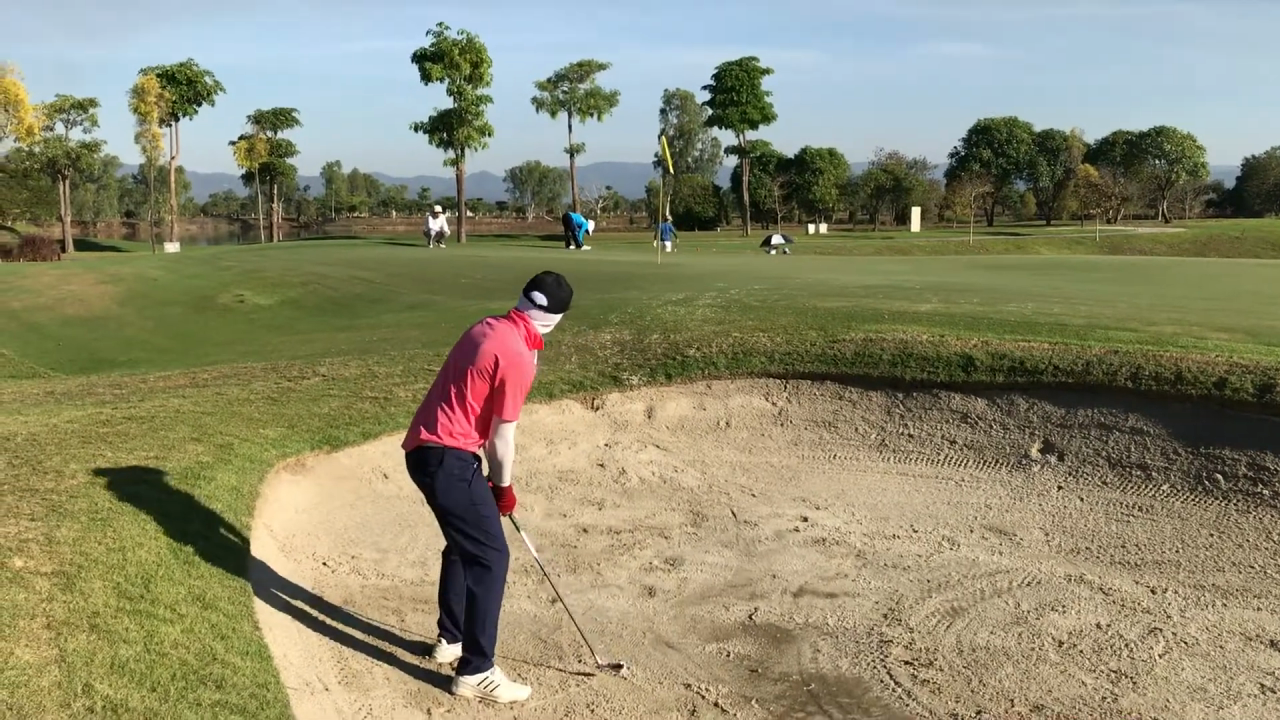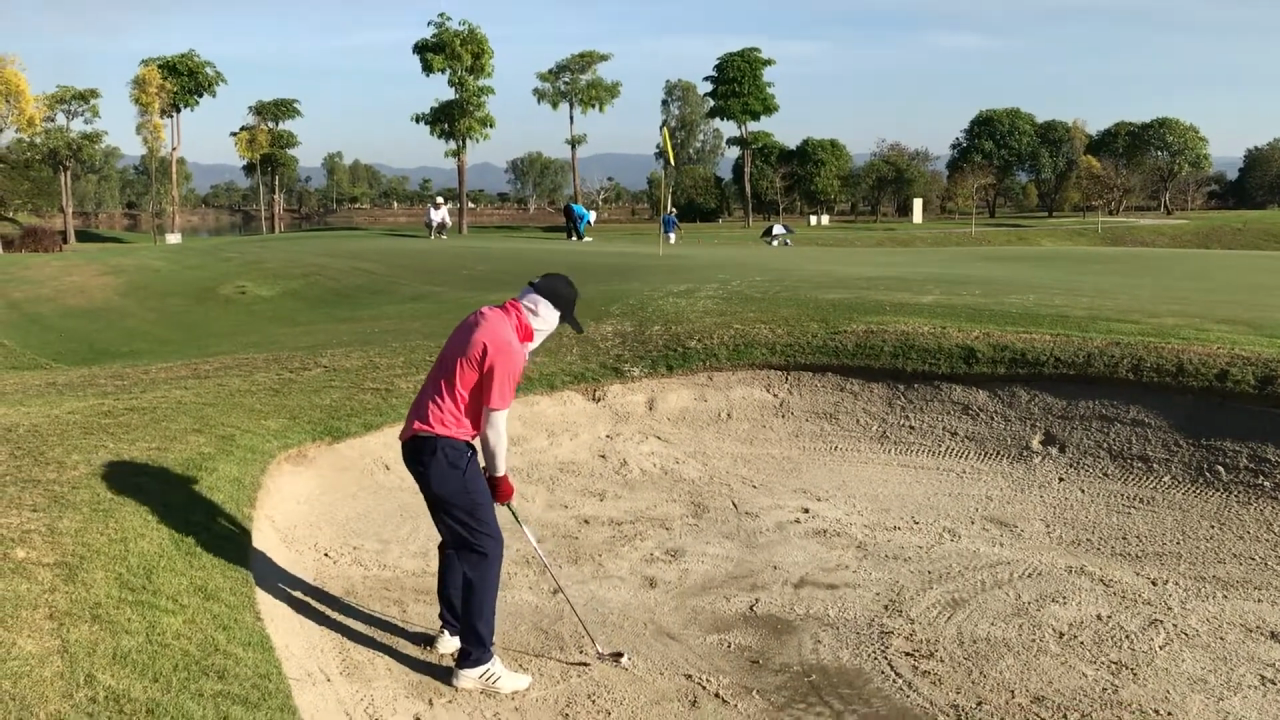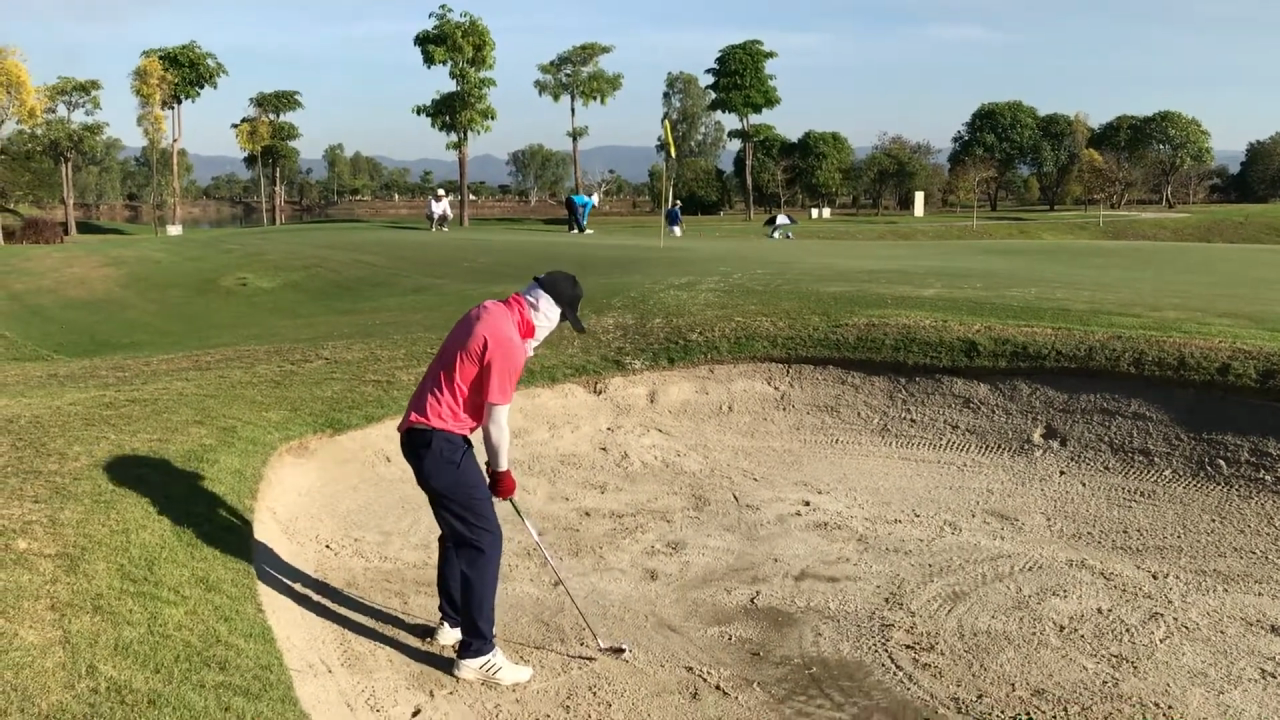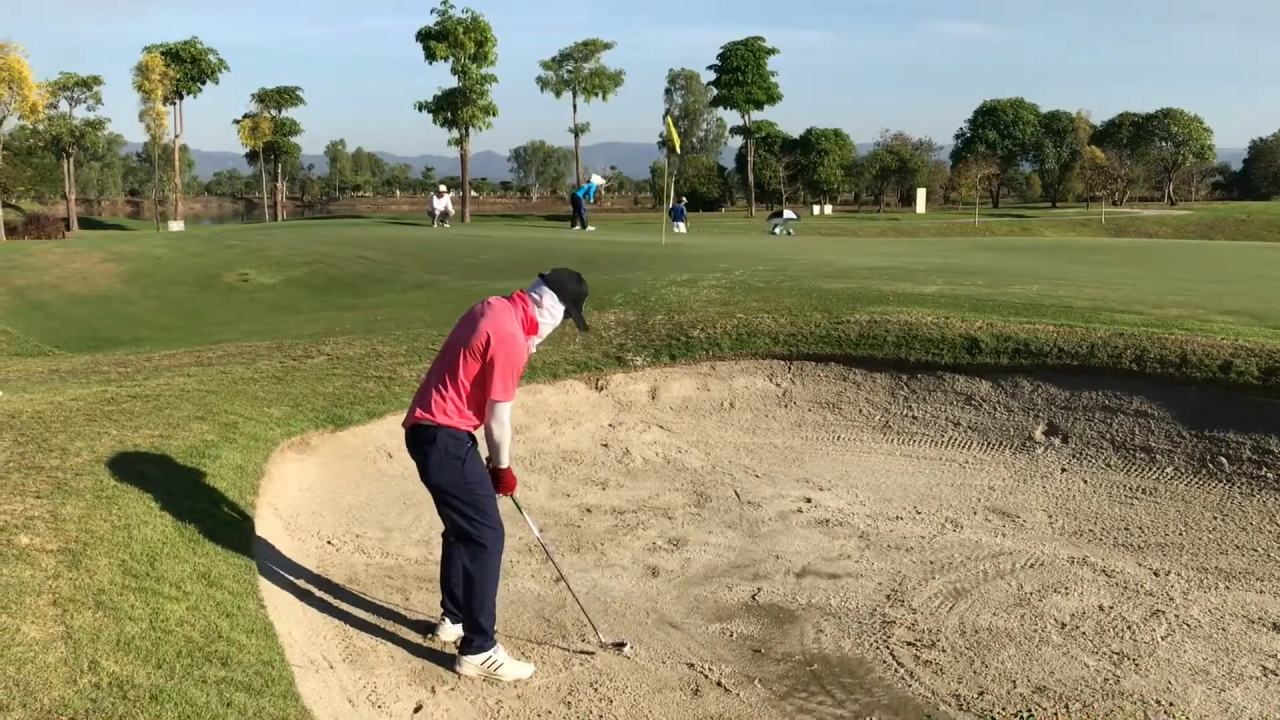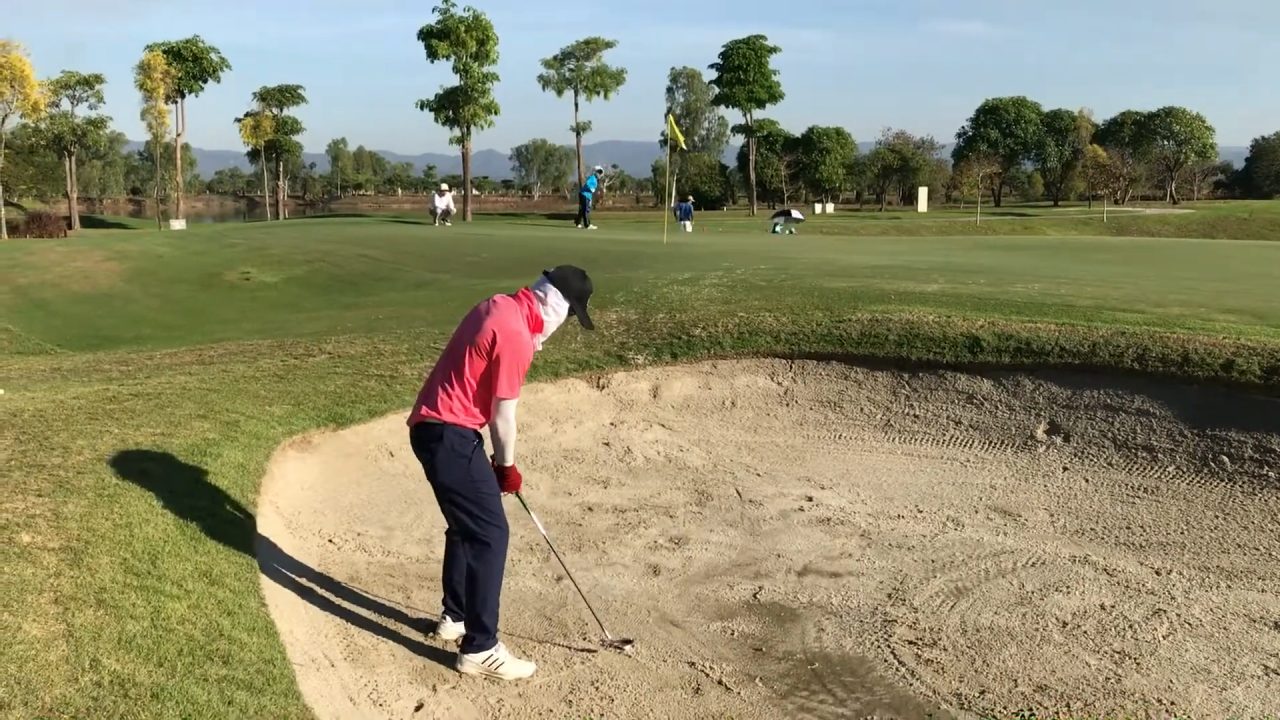
dt=0.3s
person 1, frame 1
left shoulder: (488, 327)
right shoulder: (518, 358)
right elbow: (501, 436)
right wrist: (503, 487)
left hip: (425, 449)
right hip: (449, 459)
left knee: (463, 546)
right knee: (490, 557)
left ankle: (451, 639)
right ankle: (475, 672)
person 1, frame 2
left shoulder: (487, 317)
right shoulder: (508, 346)
right elbow: (493, 425)
right wrist: (499, 477)
left hip: (421, 439)
right hip: (443, 448)
left knee: (459, 539)
right knee: (485, 547)
left ankle: (452, 630)
right ankle: (475, 664)
person 1, frame 3
left shoulder: (490, 311)
right shoulder: (508, 343)
right elbow: (495, 420)
right wrist: (501, 471)
left hip: (421, 432)
right hip: (441, 441)
left knee: (459, 531)
right knee: (483, 540)
left ankle: (453, 622)
right ankle: (477, 654)
person 1, frame 4
left shoulder: (494, 307)
right shoulder: (511, 338)
right elbow: (497, 417)
right wrist: (502, 469)
left hip: (427, 428)
right hip: (445, 436)
left knee: (463, 527)
right knee: (486, 536)
left ankle: (454, 618)
right ankle: (478, 650)
person 1, frame 5
left shoulder: (498, 305)
right shoulder: (516, 336)
right elbow: (502, 415)
right wrist: (506, 467)
left hip: (430, 425)
right hip: (450, 435)
left knee: (466, 525)
right knee: (490, 534)
left ankle: (455, 617)
right ankle: (479, 649)
